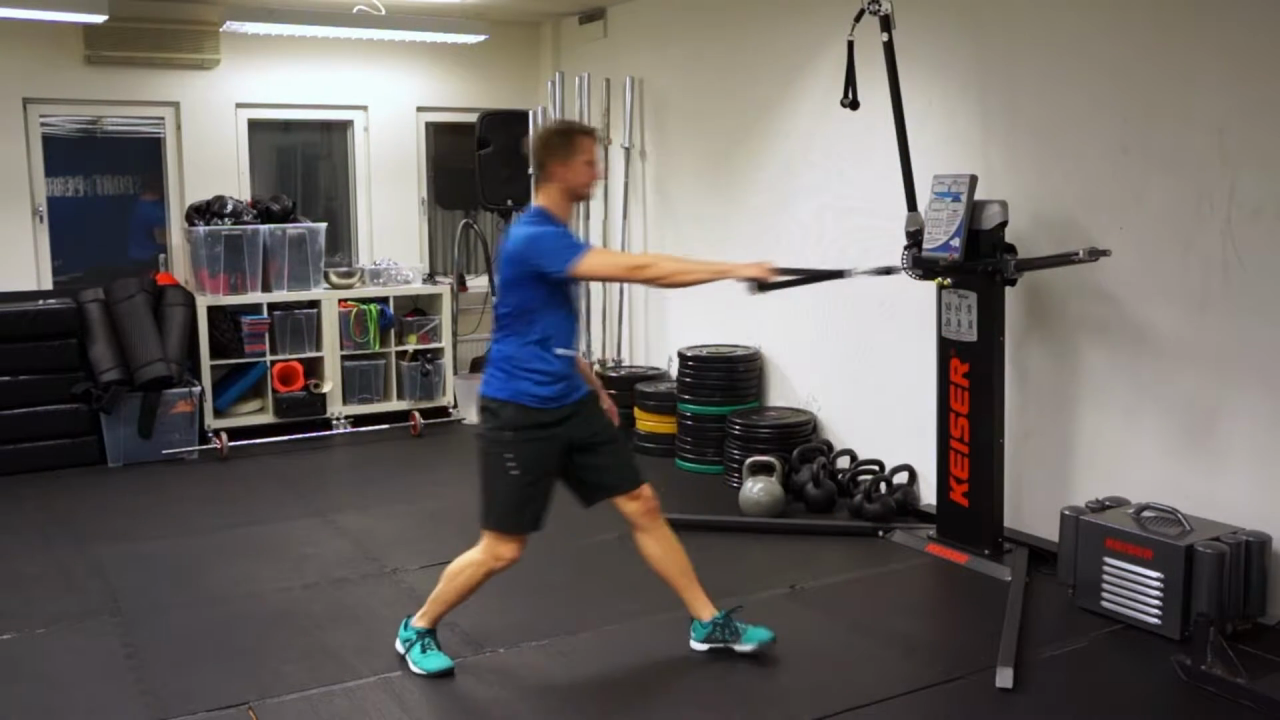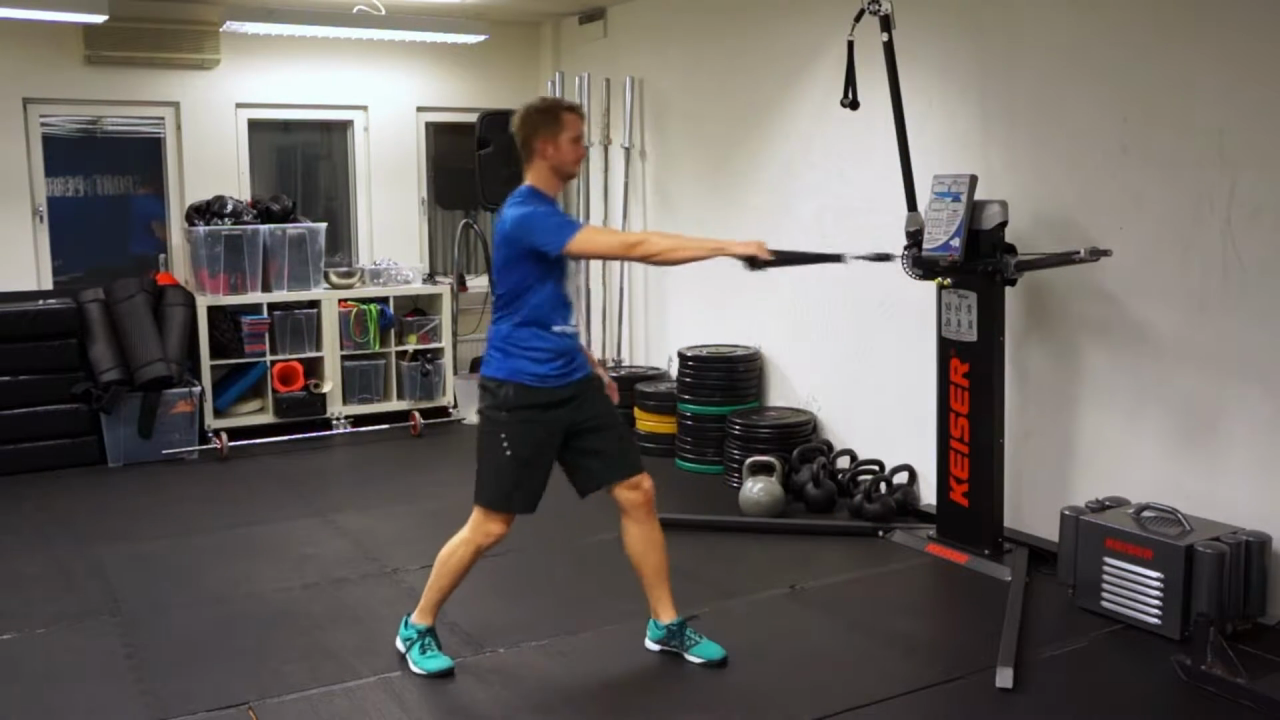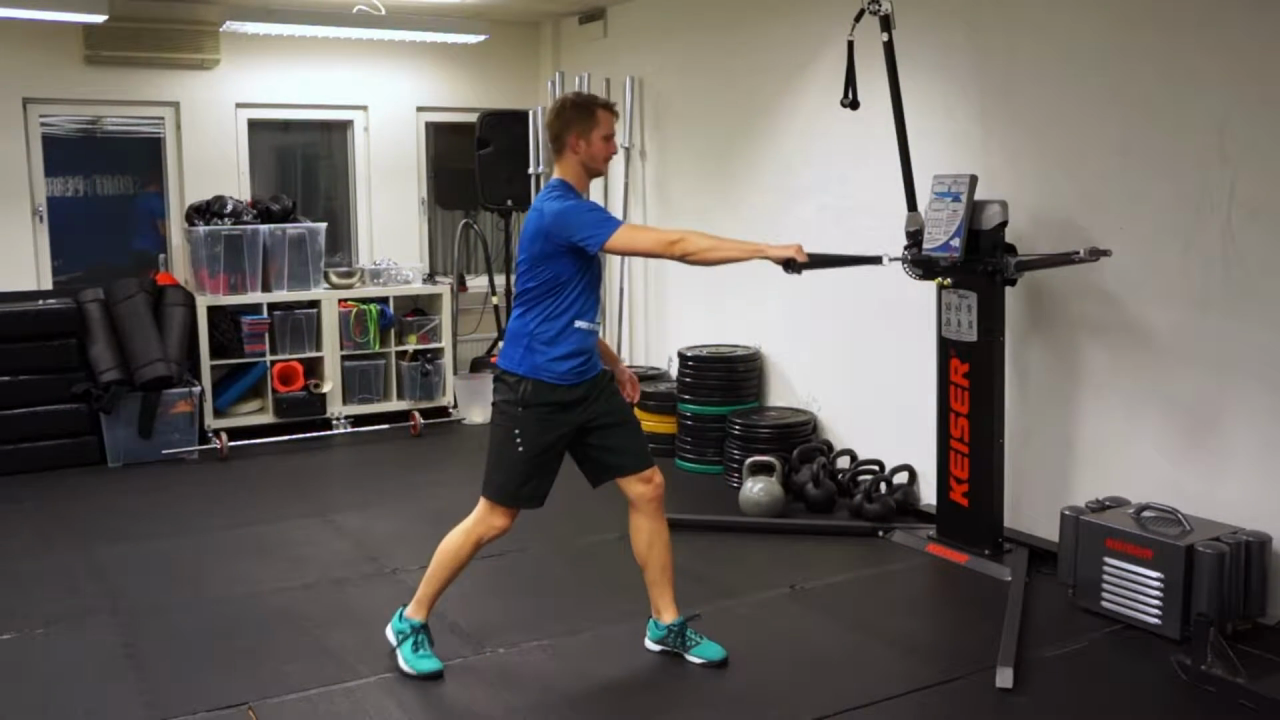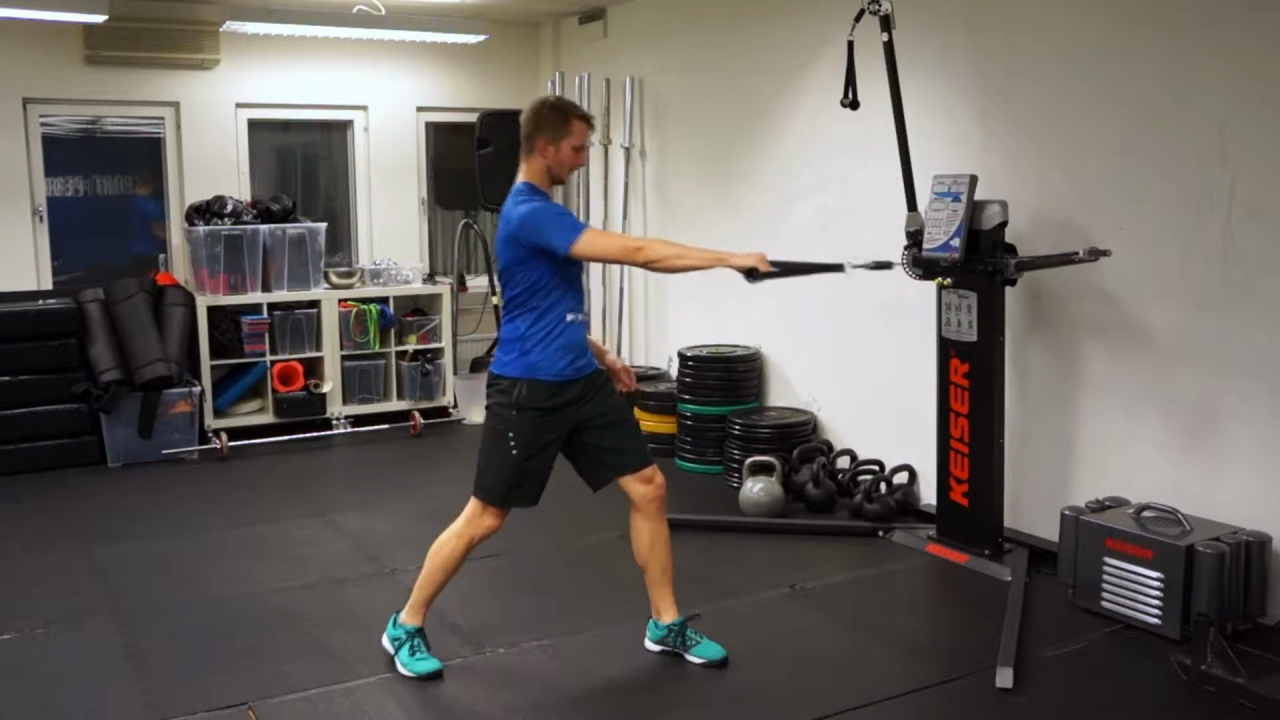
dt=0.3s
person 1, frame 1
left shoulder: (555, 233)
right shoulder: (535, 239)
right elbow: (638, 270)
left wrist: (596, 388)
right wrist: (734, 270)
left hip: (570, 402)
right hip: (518, 411)
left knee: (643, 505)
right knee: (501, 550)
left ankle: (710, 623)
right ankle: (417, 630)
person 1, frame 2
left shoulder: (548, 213)
right shoulder: (526, 218)
right elbow: (629, 245)
left wrist: (592, 368)
right wrist: (726, 246)
left hip: (572, 383)
right hip: (518, 391)
left knee: (638, 495)
right knee: (489, 526)
left ankle: (666, 625)
right ankle: (417, 627)
person 1, frame 3
left shoulder: (573, 208)
right shoulder: (562, 210)
right elbow: (671, 245)
left wrist: (613, 363)
right wrist: (766, 250)
left hip: (585, 381)
right hip: (533, 386)
left knee: (647, 489)
right knee: (494, 518)
left ankle: (665, 625)
right ankle: (411, 622)
person 1, frame 4
left shoulder: (542, 210)
right shoulder: (529, 214)
right elbow: (634, 252)
left wrist: (603, 356)
right wrist: (728, 258)
left hip: (581, 381)
right hip: (528, 389)
left knee: (649, 489)
right knee: (484, 517)
left ankle: (667, 625)
right ankle: (405, 628)
